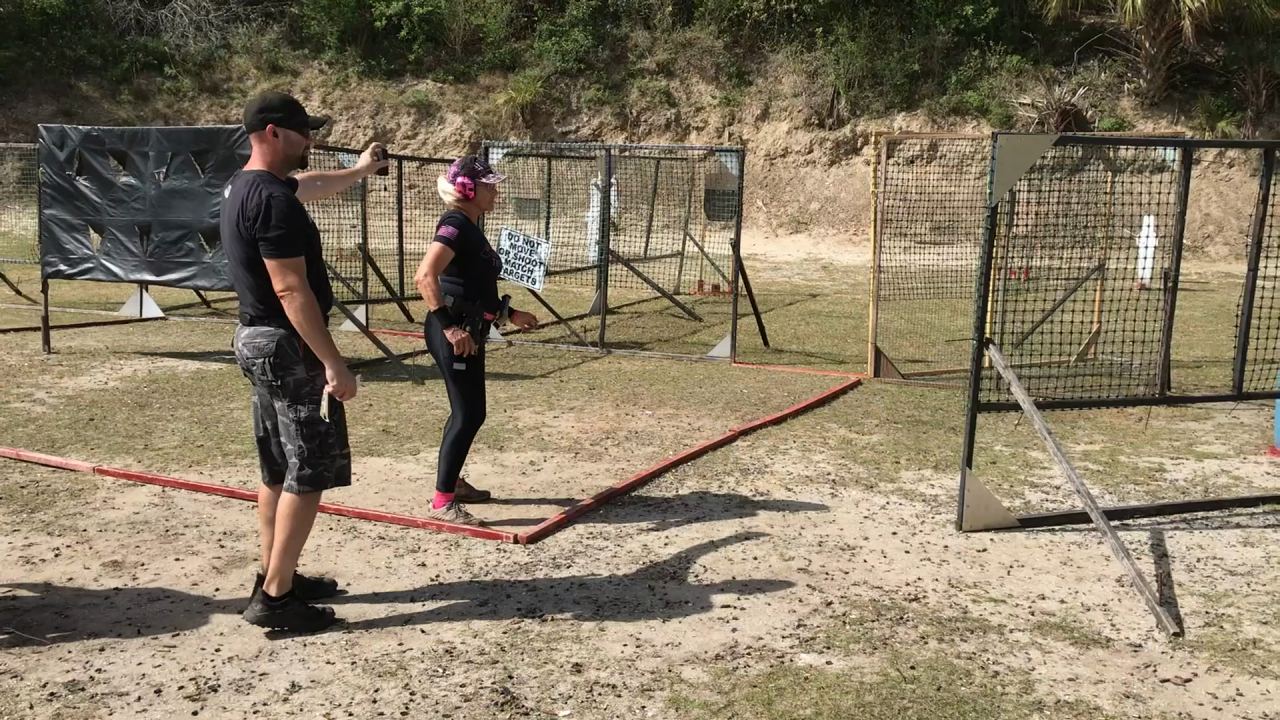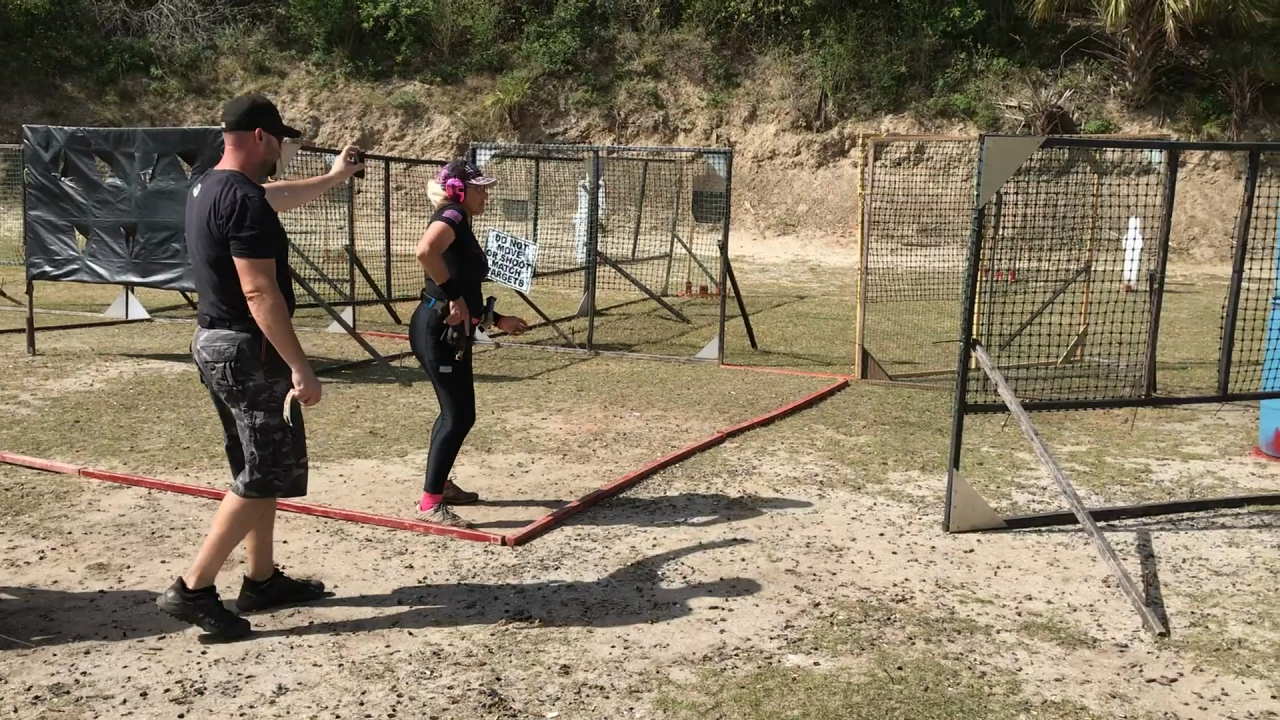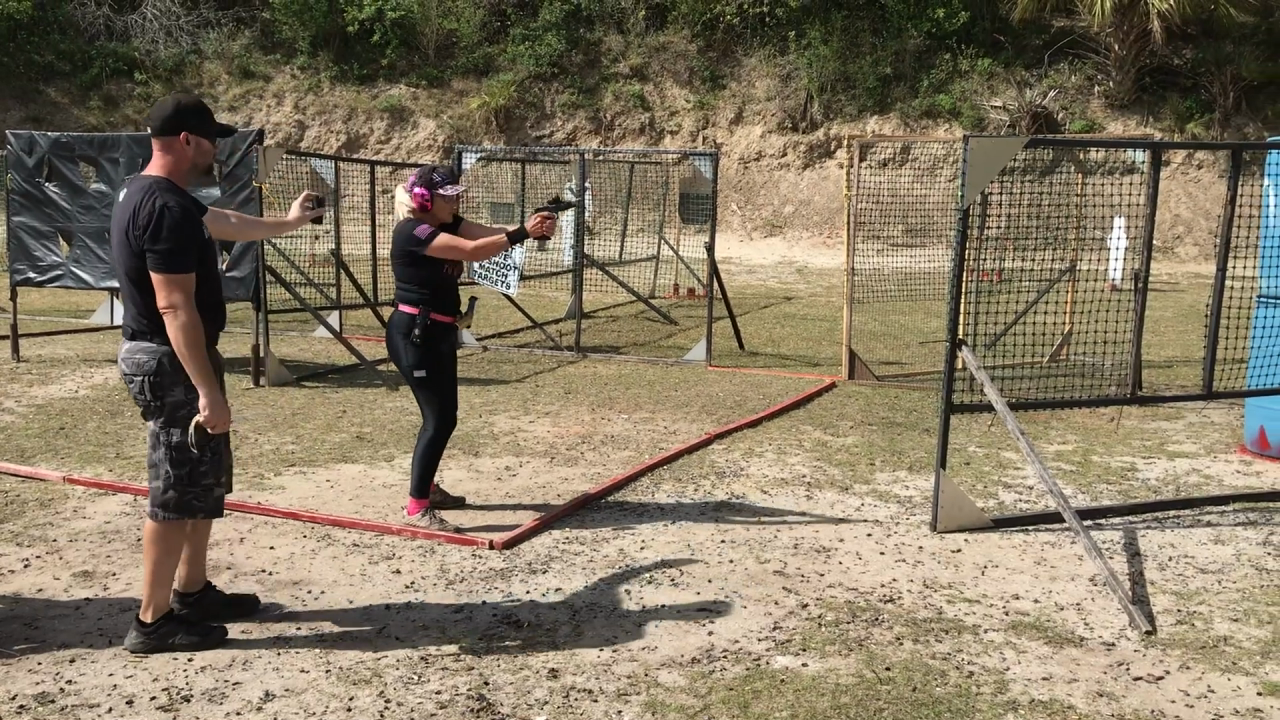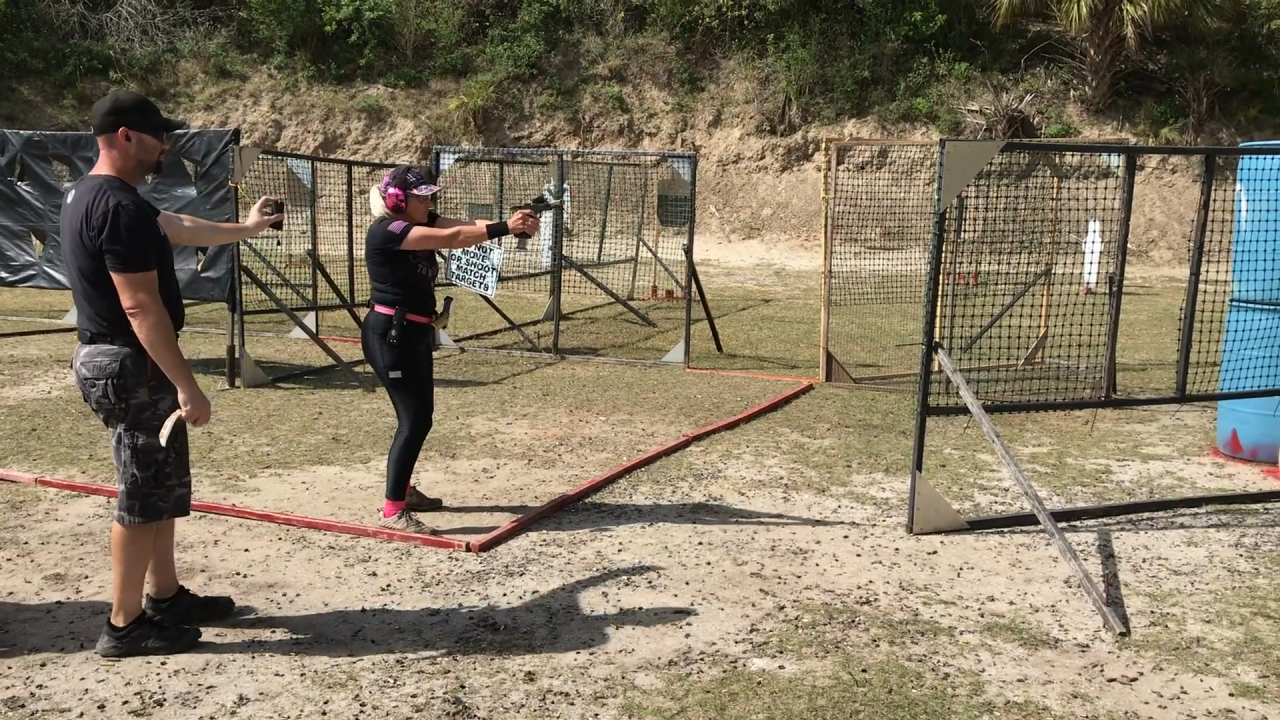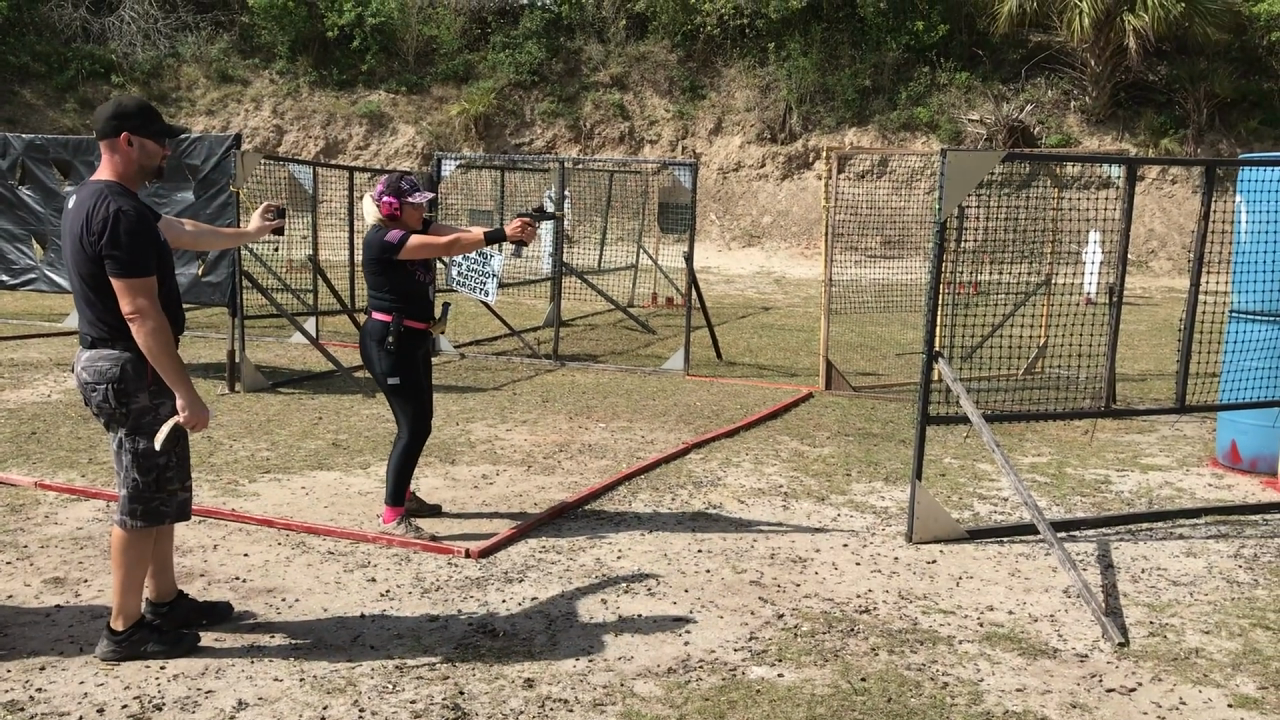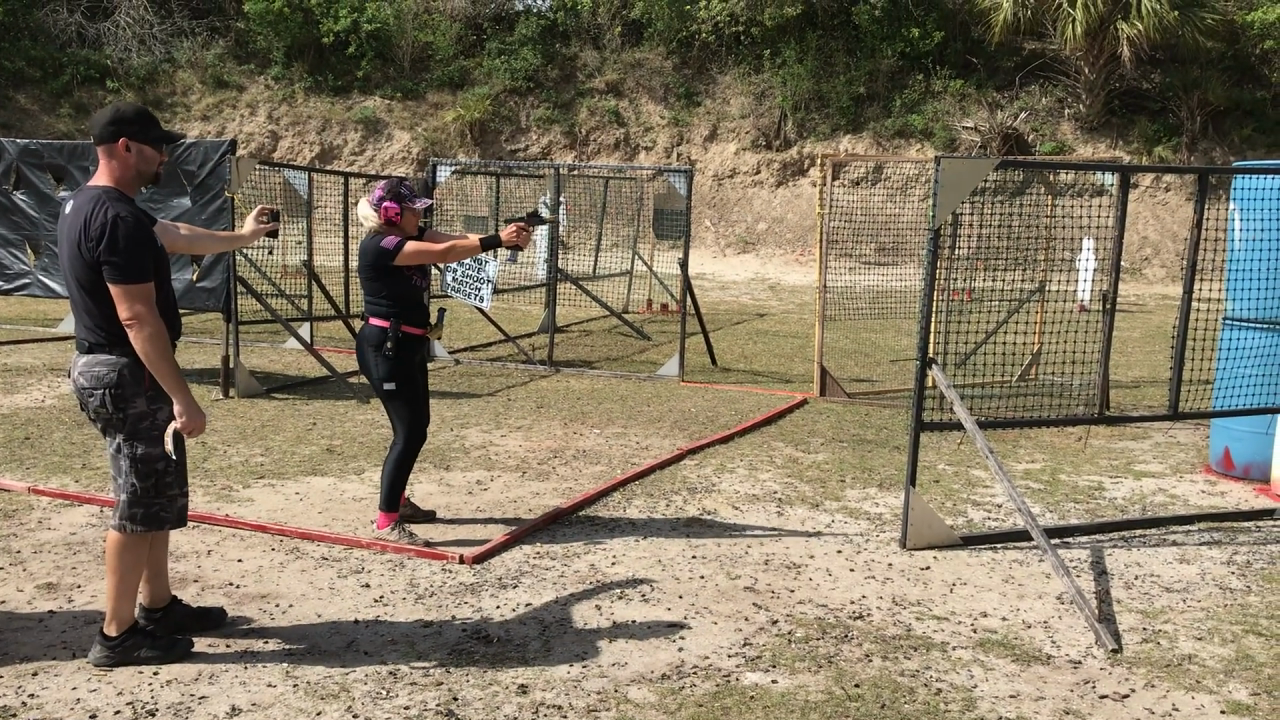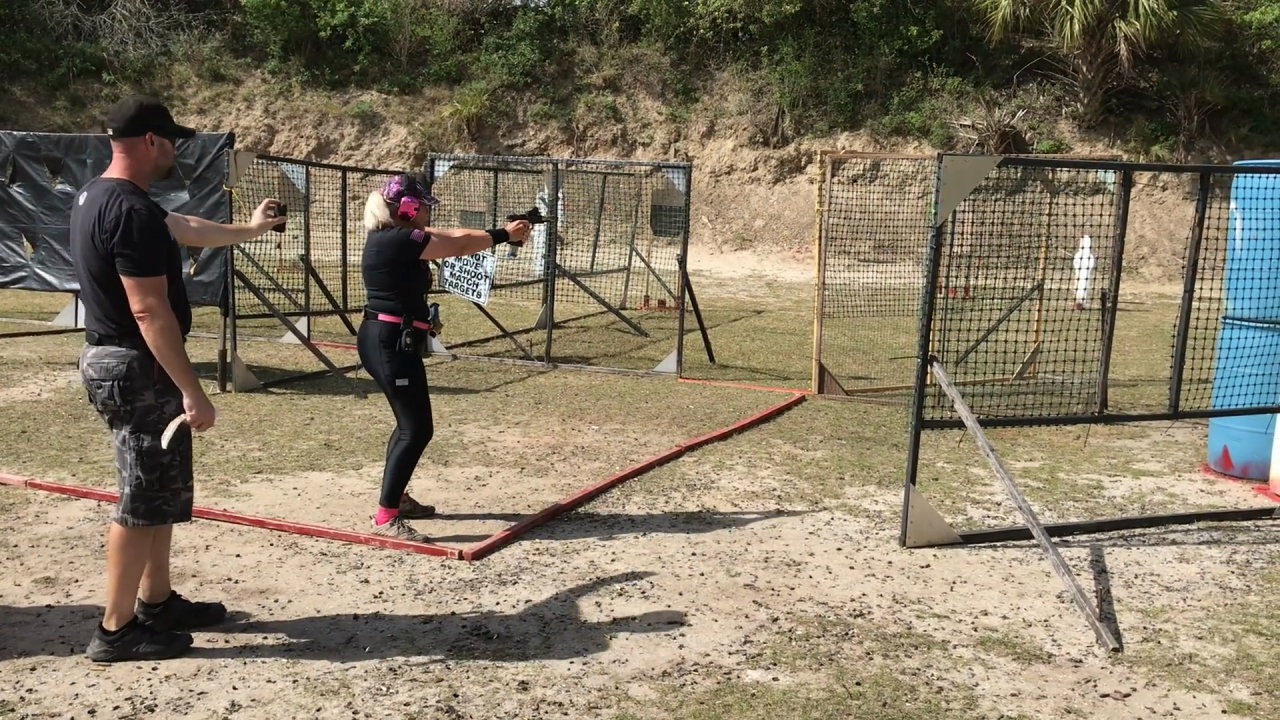
dt=0.7s
person 1, frame 1
left shoulder: (247, 185)
right shoulder: (273, 201)
left elbow: (308, 186)
right elbow: (292, 291)
left wrist: (360, 170)
right wrist: (334, 364)
left hip: (258, 340)
right hip: (286, 346)
left knee: (280, 470)
right knee: (309, 471)
left ankle: (276, 577)
right ankle: (274, 597)
person 1, frame 2
left shoulder: (210, 186)
right shoulder: (244, 200)
left elbow: (278, 196)
right elbow: (260, 293)
left wrist: (333, 178)
right wrist: (300, 367)
left hip: (218, 343)
right hip: (247, 350)
left knee: (263, 467)
right knee: (265, 475)
left ankle: (262, 579)
right ankle: (192, 588)
person 1, frame 3
left shoulder: (146, 192)
right shoulder: (167, 209)
left elbow: (222, 223)
right elbow: (176, 310)
left wrist: (288, 223)
right wrist: (209, 391)
left hip: (163, 359)
right hip: (171, 364)
left knee: (204, 479)
right knee: (179, 491)
left ankle: (192, 592)
right ankle: (153, 620)
person 1, frame 4
left shoulder: (92, 193)
right shoulder: (120, 206)
left elbow: (177, 227)
right elbow: (142, 308)
left wrist: (244, 228)
right wrist: (187, 386)
left hip: (118, 360)
right hip: (131, 367)
left knee: (163, 487)
right knee: (143, 495)
left ankle: (165, 598)
right ankle: (125, 624)
person 1, frame 5
left shoulder: (94, 198)
right shoulder: (120, 212)
left elbow: (179, 232)
right elbow: (141, 313)
left wrist: (246, 233)
right wrist: (185, 392)
left hip: (117, 364)
right hip: (132, 372)
left knee: (162, 491)
right knee: (144, 499)
left ankle: (164, 601)
right ankle: (125, 629)
person 1, frame 6
left shoulder: (87, 203)
right shoulder: (118, 217)
left elbow: (175, 235)
right elbow: (138, 319)
left wrist: (241, 237)
right wrist: (183, 398)
left hip: (109, 369)
right hip: (128, 377)
left knee: (156, 497)
right knee: (141, 505)
left ankle: (158, 607)
right ankle: (117, 635)
person 1, frame 7
left shoulder: (99, 195)
right shoulder: (131, 210)
left elbow: (183, 228)
right elbow: (150, 311)
left wrist: (249, 229)
right wrist: (192, 391)
left hip: (116, 360)
right hip: (137, 369)
left knee: (159, 491)
right knee: (144, 499)
left ankle: (157, 602)
right ankle: (116, 630)
person 2, frame 1
left shoulder: (471, 227)
right shoulder: (455, 225)
right elbow: (425, 276)
left wrist: (508, 314)
right wrist: (448, 326)
left hip: (470, 330)
right hip: (455, 333)
left knee: (467, 411)
right knee: (469, 414)
left ankle: (453, 482)
right ankle: (442, 501)
person 2, frame 2
left shoulder: (462, 229)
right shoulder: (450, 217)
right elbow: (425, 251)
left wrist: (498, 320)
right wrist: (453, 297)
left hip: (453, 332)
right hip: (437, 331)
left knee: (455, 412)
right knee: (460, 416)
left ankle: (440, 485)
right ankle: (429, 503)
person 2, frame 3
left shoulder: (447, 224)
right shoulder: (413, 231)
left elbow: (489, 234)
right elbow: (473, 249)
left wrist: (528, 229)
right wrist: (521, 232)
left hip: (440, 333)
right hip: (414, 335)
left knee: (443, 415)
right knee: (439, 419)
left ankle: (427, 488)
right ankle: (416, 508)
person 2, frame 4
left shoulder: (422, 224)
right shoulder: (386, 231)
left elbow: (464, 226)
right elbow: (451, 238)
left wrist: (512, 224)
right wrist: (505, 228)
left hip: (415, 333)
right hip: (390, 335)
left knee: (420, 416)
right knee: (415, 421)
left ankle: (404, 490)
right ankle: (392, 510)
person 2, frame 5
left shoulder: (416, 230)
right shoulder: (382, 239)
left elbow: (462, 232)
right elbow: (448, 246)
left wrist: (508, 231)
right wrist: (502, 235)
left hip: (414, 340)
right hip: (388, 342)
left knee: (419, 421)
right knee: (414, 427)
left ankle: (403, 496)
right ankle: (391, 516)
person 2, frame 6
left shoulder: (406, 237)
right shoulder: (379, 245)
left elbow: (456, 239)
right elbow: (443, 254)
left wrist: (502, 237)
right wrist: (497, 241)
left hip: (408, 346)
right hip: (386, 349)
left knee: (415, 426)
right knee: (410, 433)
left ankle: (397, 502)
right ankle: (385, 522)
person 2, frame 7
left shoulder: (391, 233)
right shoulder: (397, 239)
left elbow: (453, 234)
right elbow: (459, 246)
left wrist: (503, 232)
right wrist: (503, 235)
left hip: (388, 340)
right hip: (391, 343)
left knee: (409, 422)
right knee: (417, 429)
left ankle: (396, 497)
right ankle: (385, 517)
